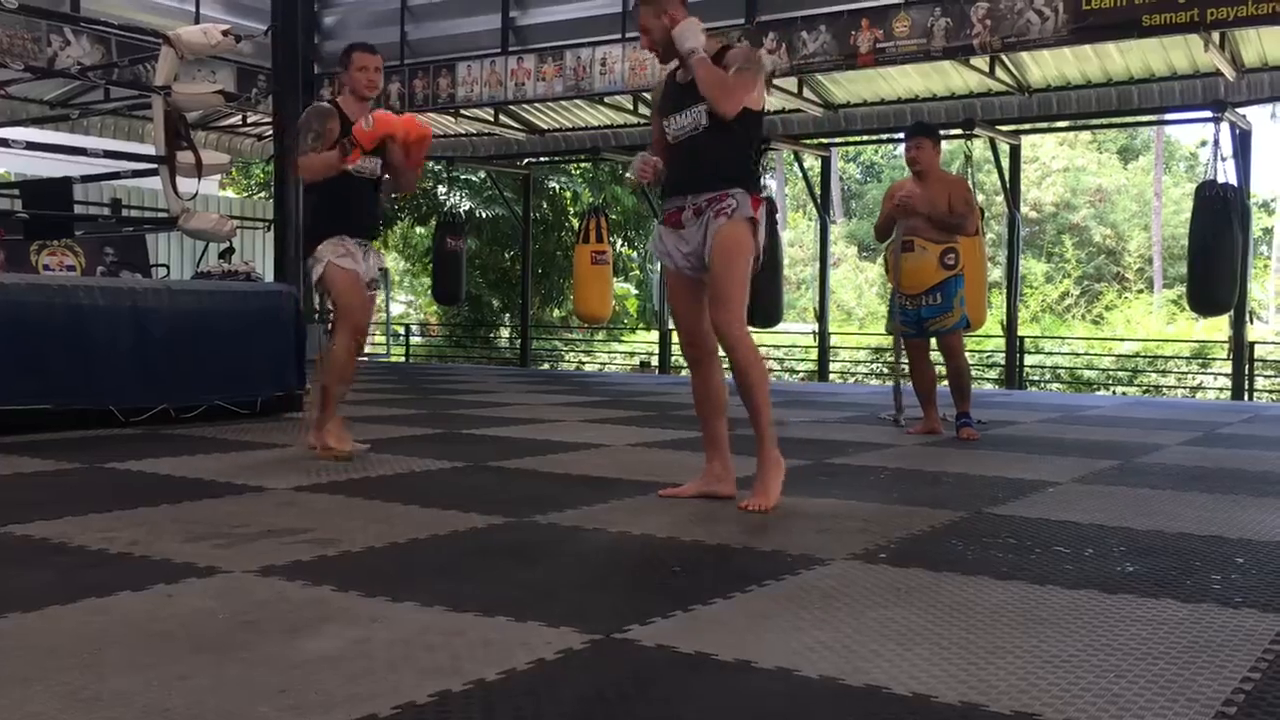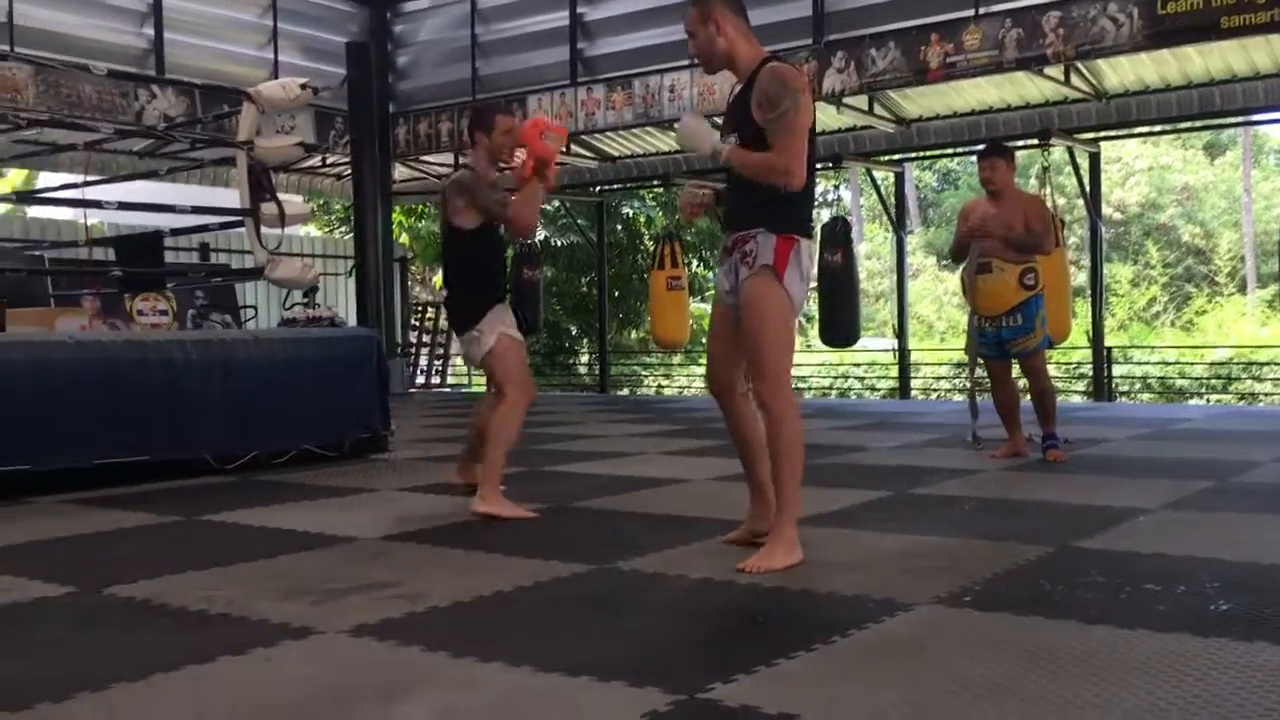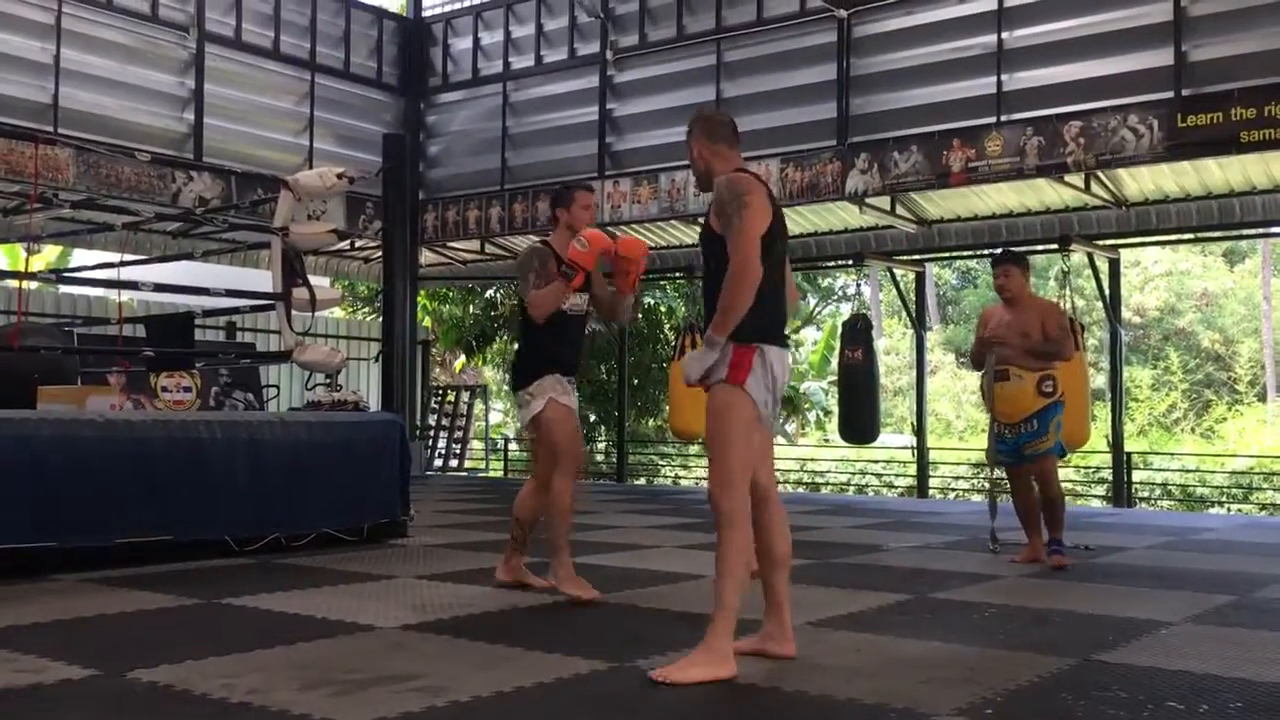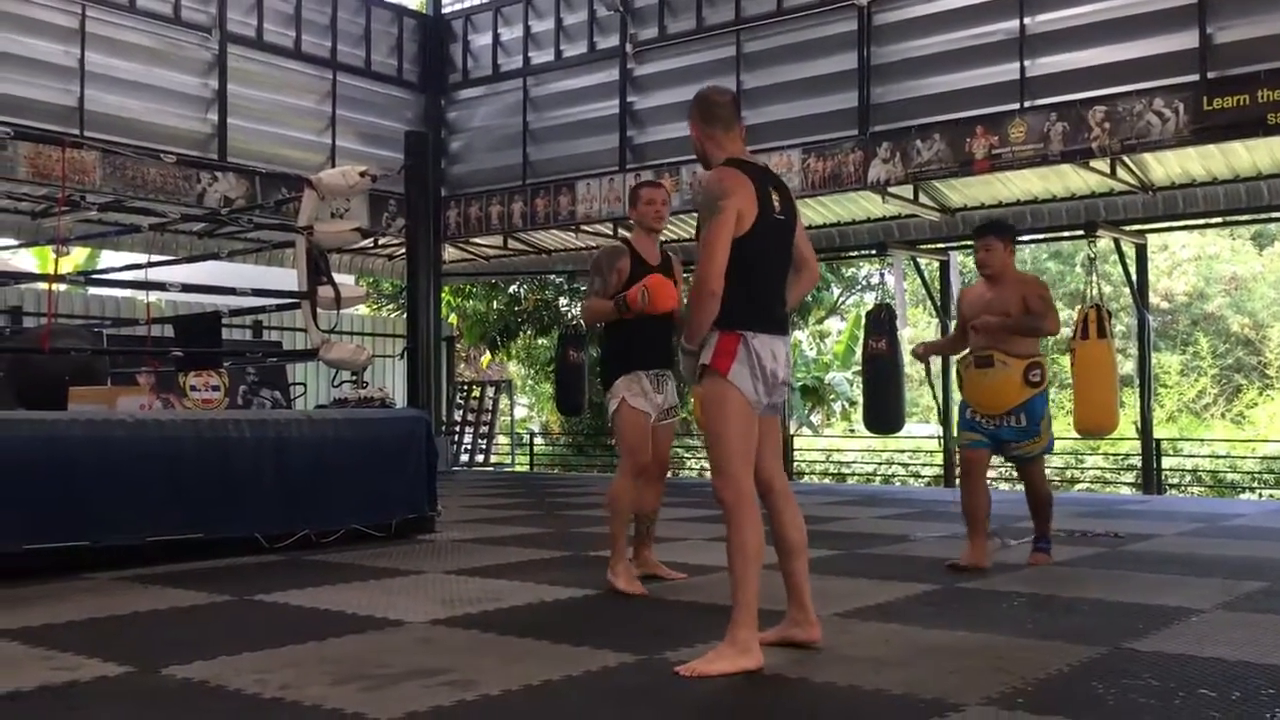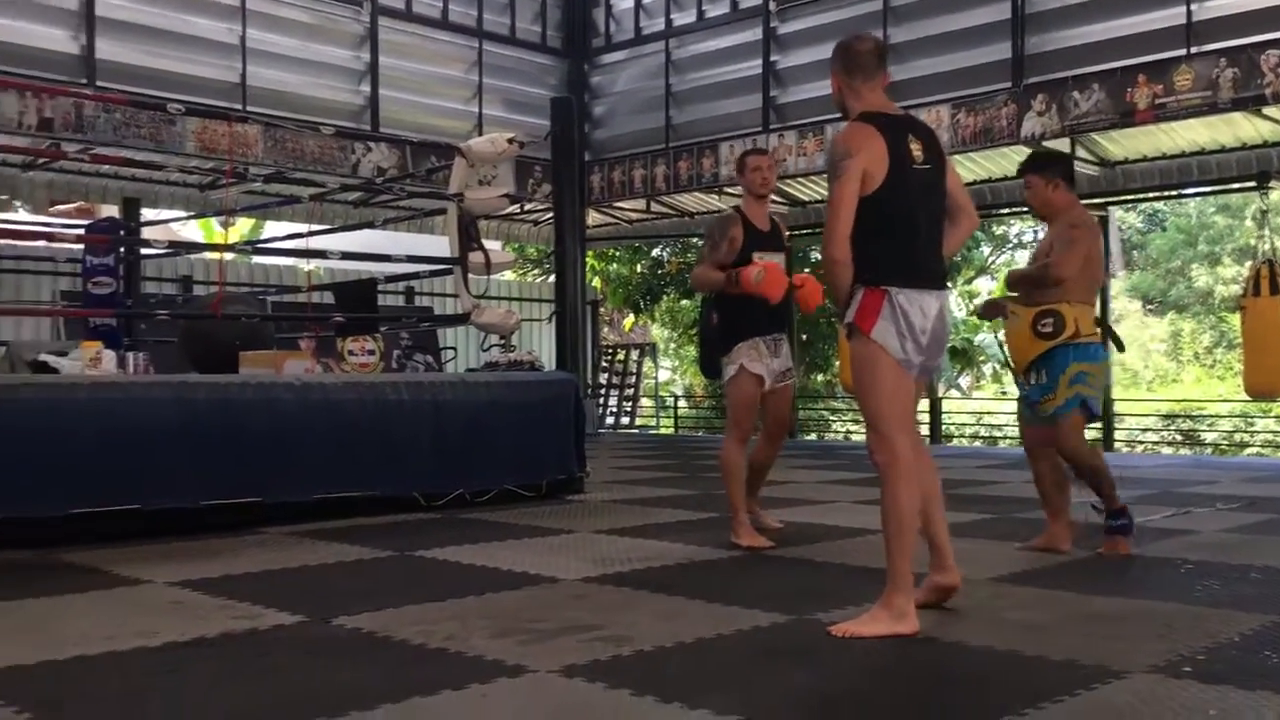
dt=1s
person 1, frame 1
left shoulder: (740, 59)
right shoulder: (666, 86)
left elbow: (726, 103)
left wrist: (695, 49)
right wrist: (649, 167)
left hip: (730, 204)
right hip: (677, 218)
left knee: (728, 327)
right knee: (695, 347)
left ankle: (769, 455)
right ankle: (718, 470)
person 1, frame 2
left shoulder: (779, 79)
right shoulder: (743, 93)
left elbow: (790, 174)
left wrist: (714, 145)
right wrist: (714, 198)
left hip: (775, 247)
right hip: (740, 247)
left knee: (771, 391)
right knee: (723, 381)
left ankle: (785, 534)
right ankle: (763, 507)
person 1, frame 3
left shoulder: (734, 188)
right shoulder: (750, 195)
left elbow: (747, 270)
right elbow: (789, 292)
left wrist: (710, 344)
left hip: (744, 355)
right hip: (760, 355)
left knee: (728, 497)
right knee: (761, 493)
left ankle: (718, 648)
right ankle: (778, 629)
person 1, frame 4
left shoulder: (721, 184)
right shoulder: (775, 186)
left elbow: (710, 283)
right elbow: (807, 269)
left wrist: (689, 345)
left hip: (734, 346)
right hip: (773, 344)
left knee: (734, 490)
right knee: (771, 482)
left ankle: (742, 641)
right ankle: (801, 617)
person 1, frame 5
left shoulder: (852, 140)
right shoulder: (924, 135)
left elbow: (837, 249)
right elbow: (965, 216)
left wrist: (843, 304)
left hip: (885, 303)
right hip: (932, 300)
left knee: (890, 450)
right knee: (905, 439)
left ankle: (898, 605)
right ankle: (942, 564)
person 2, frame 1
right shoulder: (323, 115)
left elbow: (403, 186)
right elbow: (306, 170)
left wrist: (412, 152)
right wrist: (352, 145)
left hip: (365, 243)
right hip: (329, 238)
left knee: (351, 336)
right knee: (352, 323)
left ankle: (322, 425)
right ankle: (330, 423)
person 2, frame 2
left shoulder: (487, 182)
right shoulder: (467, 184)
left elbow: (518, 228)
right elbow: (524, 223)
left wrist: (539, 183)
right wrist: (540, 175)
left hip: (484, 306)
right hip: (479, 309)
left knee: (504, 392)
right knee: (520, 393)
left ankle: (468, 467)
right ankle: (488, 493)
person 2, frame 3
left shoulder: (587, 266)
right shoulder: (538, 256)
left elbow: (618, 315)
right elbow: (537, 309)
right wrist: (572, 270)
left hip: (563, 377)
right hip: (538, 377)
left knee: (545, 474)
right knee: (571, 460)
left ankle: (512, 562)
right ankle: (562, 566)
person 2, frame 4
left shoulder: (671, 262)
right shoulder: (615, 256)
left elbow: (678, 318)
right elbow: (589, 311)
right wrist: (627, 302)
left hip: (663, 373)
right hip: (627, 373)
left knee: (658, 468)
right knee: (635, 462)
left ankle: (643, 556)
right ankle: (617, 562)
person 2, frame 5
left shoulder: (779, 228)
right shoulder: (728, 224)
right elbow: (699, 277)
left wrist: (799, 288)
right wrist: (739, 279)
left hip: (777, 338)
right hip: (743, 340)
left knee: (778, 428)
right knee: (740, 431)
left ankle: (749, 500)
right ankle: (740, 523)
person 3, frame 1
left shoulder: (954, 184)
right shoulder: (897, 189)
left elbow: (968, 226)
right elbow: (880, 235)
left wrist: (924, 211)
right wrist: (892, 214)
left hip: (941, 279)
right hip: (905, 281)
left knee: (952, 348)
right knee: (915, 350)
left ankle: (964, 417)
right ankle: (930, 417)
person 3, frame 2
left shoulder: (1030, 203)
right shoulder: (970, 209)
left elbow: (1046, 244)
right elbow: (956, 257)
left wrist: (1001, 233)
right wrist: (964, 238)
left hip: (1020, 299)
left knee: (1035, 369)
right knee: (997, 374)
left ankle: (1050, 438)
right ankle: (1015, 440)
person 3, frame 3
left shoulder: (1047, 310)
right shoulder: (988, 316)
left elbow: (1066, 350)
right elbow: (977, 364)
left wrist: (1020, 343)
right wrist: (981, 347)
left hip: (1040, 405)
right hip: (1003, 409)
left knee: (1045, 473)
right knee: (1017, 478)
left ankle: (1055, 543)
right ankle: (1035, 544)
person 3, frame 4
left shoulder: (1030, 286)
right shoulder: (968, 295)
left elbow: (1050, 324)
right elbow: (960, 339)
left wrist: (1000, 324)
right wrist: (930, 348)
left hip: (1021, 395)
right hip: (977, 396)
left knee: (1032, 472)
right knee: (970, 467)
left ankle: (1042, 538)
right ankle: (978, 549)
person 3, frame 5
left shoulder: (1076, 225)
right shoulder: (1057, 229)
left elbow: (1059, 272)
left wrist: (1019, 277)
right wrist: (1007, 305)
left hip: (1068, 349)
right hip: (1047, 352)
left knee: (1065, 439)
right knee: (1037, 441)
left ankle: (1116, 513)
right ankle: (1058, 530)
